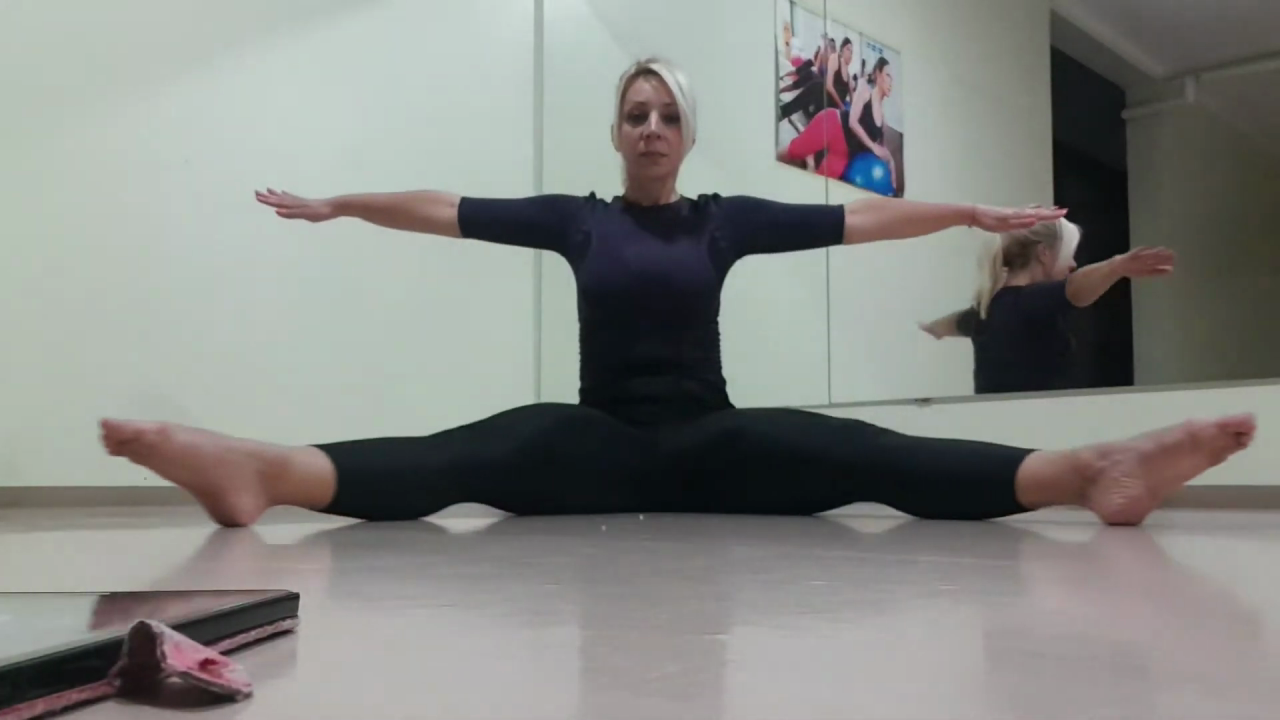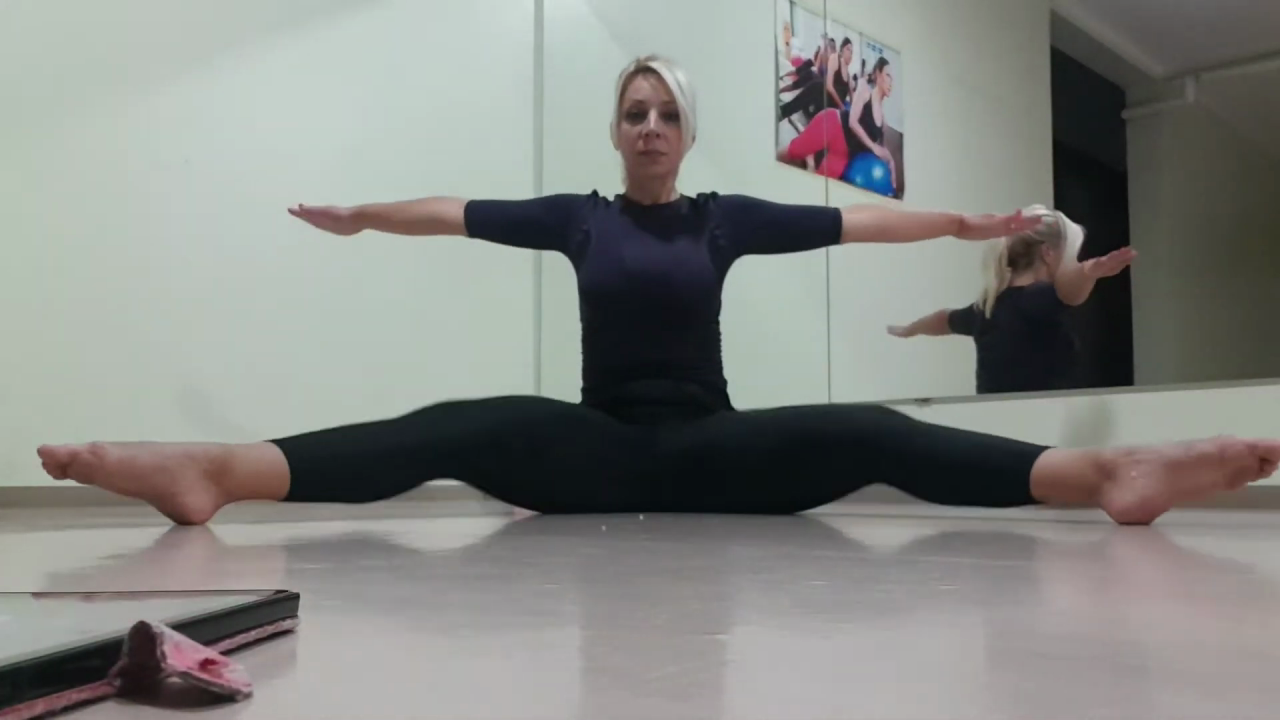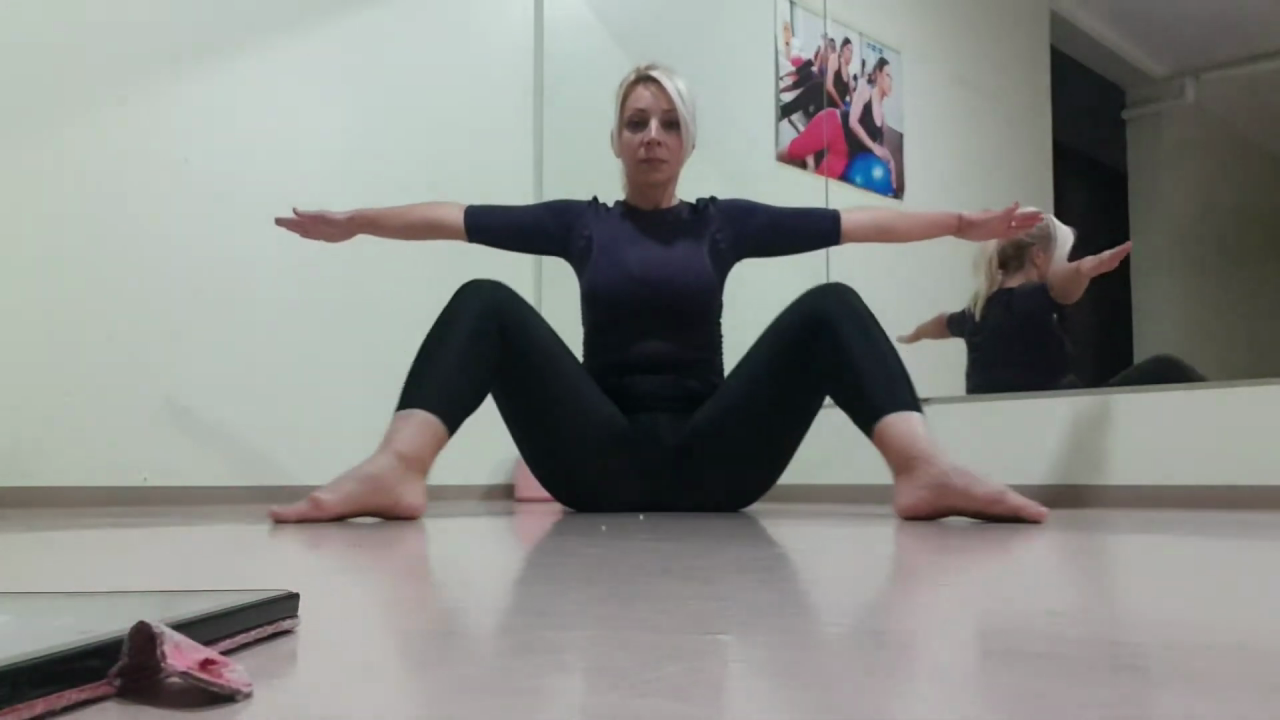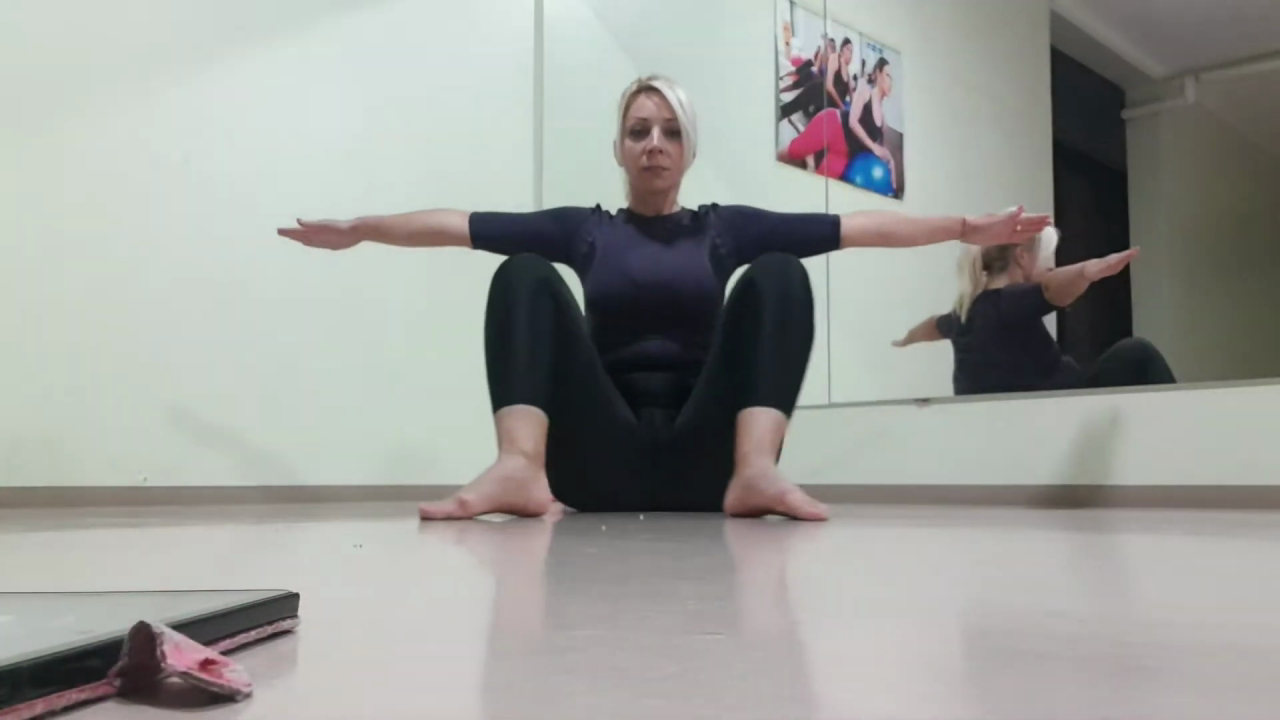
dt=0.5s
person 1, frame 1
left shoulder: (724, 220)
right shoulder: (577, 218)
left elbow: (860, 217)
right elbow: (446, 210)
left wrist: (977, 212)
right wrist: (333, 204)
left hip: (708, 443)
right hip: (605, 443)
left knee: (857, 451)
right knee: (472, 451)
left ankle: (1089, 473)
right ankle: (264, 472)
person 1, frame 2
left shoulder: (724, 217)
right shoulder: (578, 215)
left elbow: (855, 220)
right elbow: (454, 213)
left wrist: (963, 221)
right wrist: (356, 215)
left hip: (711, 453)
right hip: (600, 456)
left knee: (875, 433)
right knee: (452, 427)
left ankle: (1111, 471)
right ankle: (205, 470)
person 1, frame 3
left shoulder: (724, 222)
right shoulder: (579, 222)
left elbow: (855, 221)
right elbow: (454, 218)
left wrist: (961, 222)
right wrist: (352, 222)
left hip: (710, 461)
right hip: (602, 461)
left knee: (831, 305)
right knee: (485, 303)
left ankle: (924, 469)
right ankle: (394, 470)
person 1, frame 4
left shoulder: (724, 228)
right shoulder: (583, 229)
left elbow: (860, 227)
right elbow: (456, 225)
left wrist: (969, 227)
right wrist: (355, 229)
left hip: (702, 452)
right hip: (602, 460)
left knee: (776, 273)
right knee: (526, 273)
left ankle: (754, 470)
right ankle: (521, 467)
person 2, frame 1
left shoulder: (990, 306)
right shoulder: (1032, 302)
left elbow: (955, 322)
right elbow: (1077, 289)
left wrist: (935, 327)
right wrist: (1118, 266)
person 2, frame 2
left shoulder: (988, 307)
right shoulder: (1036, 300)
left elbow: (946, 319)
right elbow: (1067, 288)
left wrist: (910, 329)
right wrist: (1090, 271)
person 2, frame 3
left shoulder: (982, 308)
right shoulder: (1025, 301)
left elbow: (944, 323)
right elbow: (1060, 287)
left wrist: (913, 336)
right wrist: (1085, 268)
person 2, frame 4
left shoulder: (970, 310)
right shoulder: (1011, 302)
left elbow: (936, 325)
right elbow: (1052, 289)
left wrist: (907, 339)
right wrist: (1089, 270)
